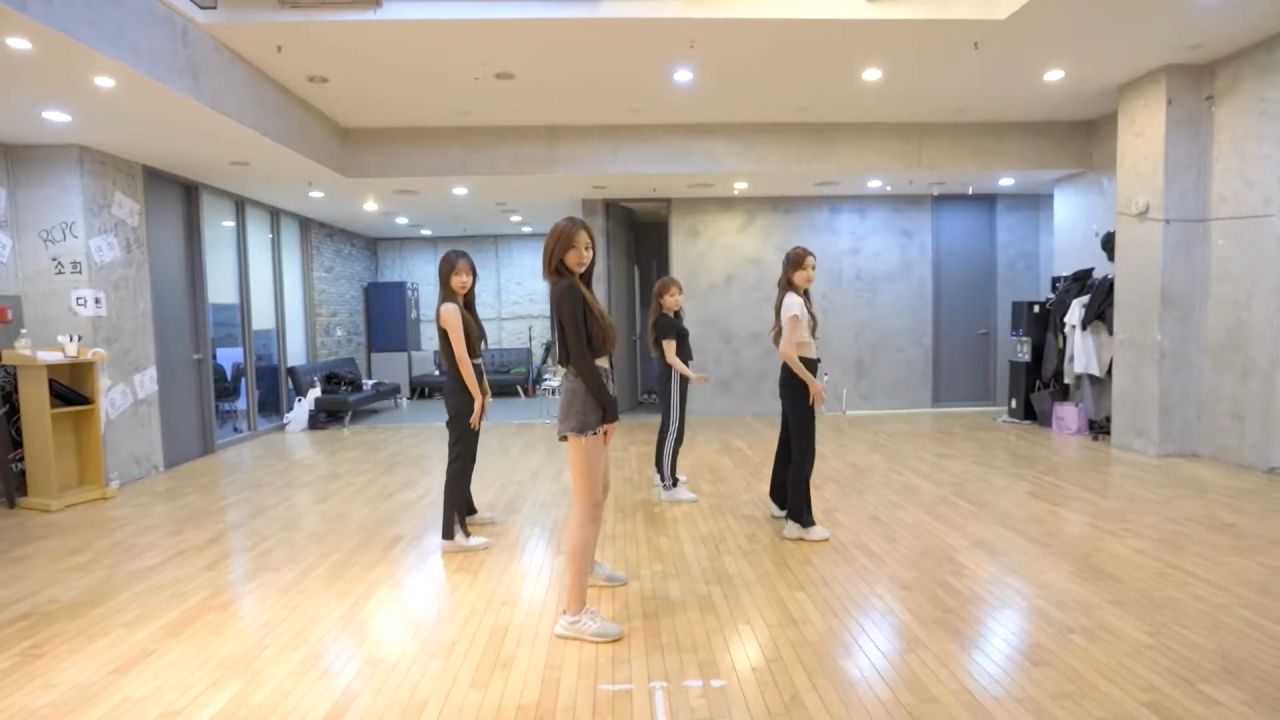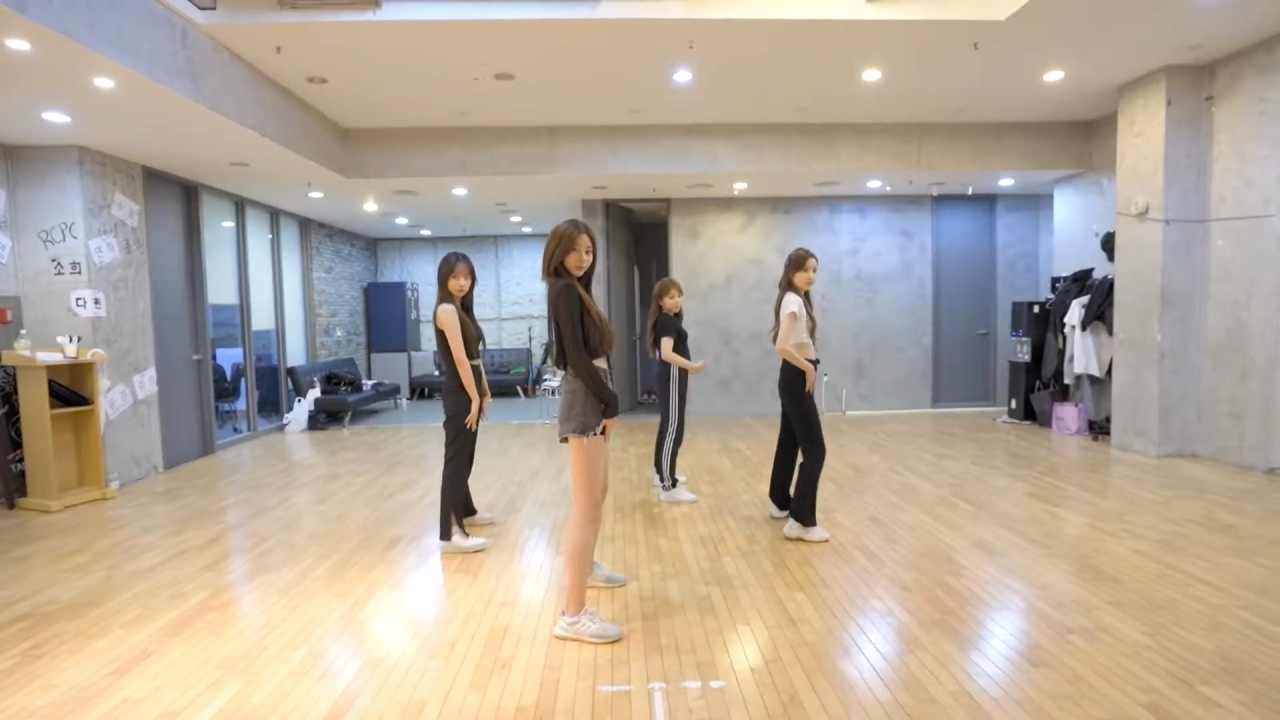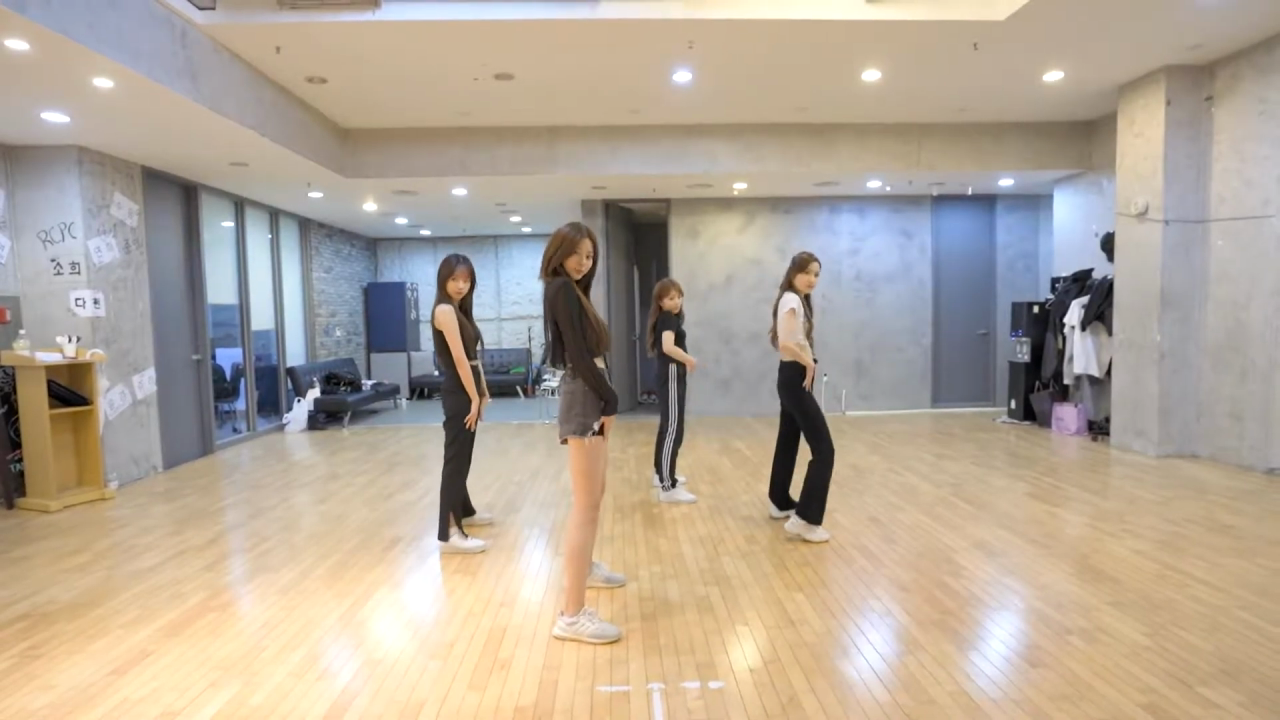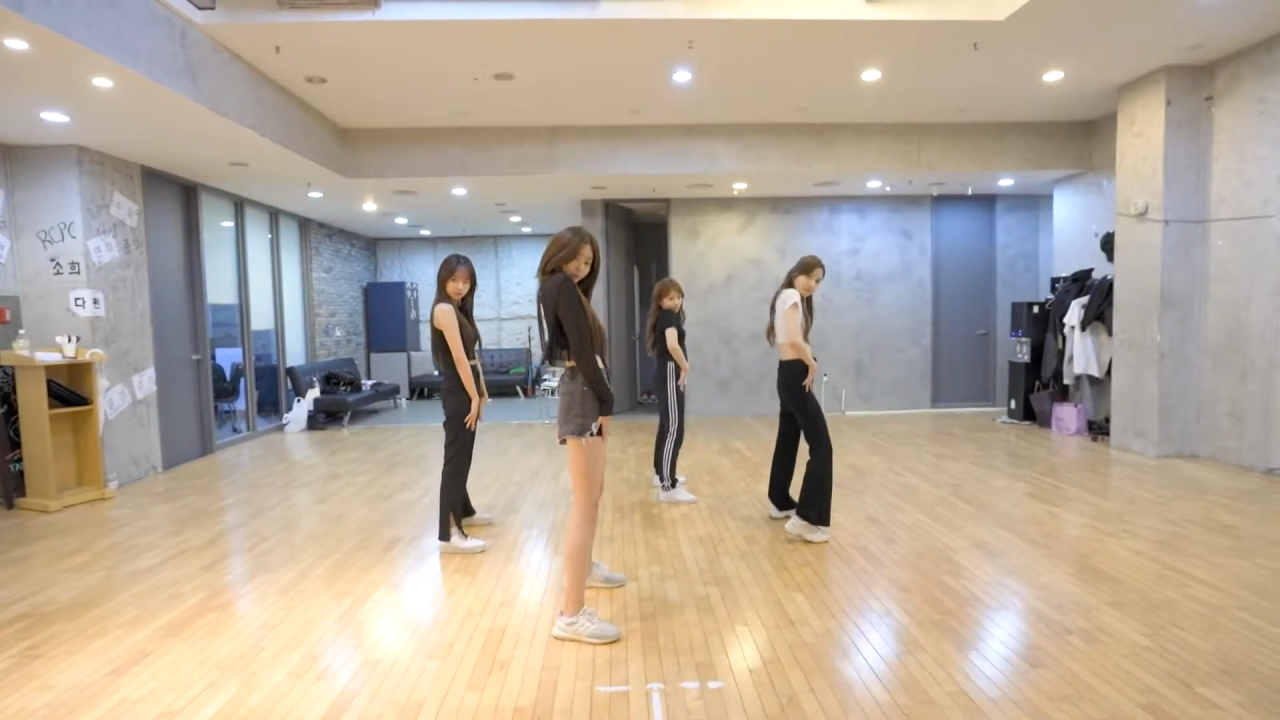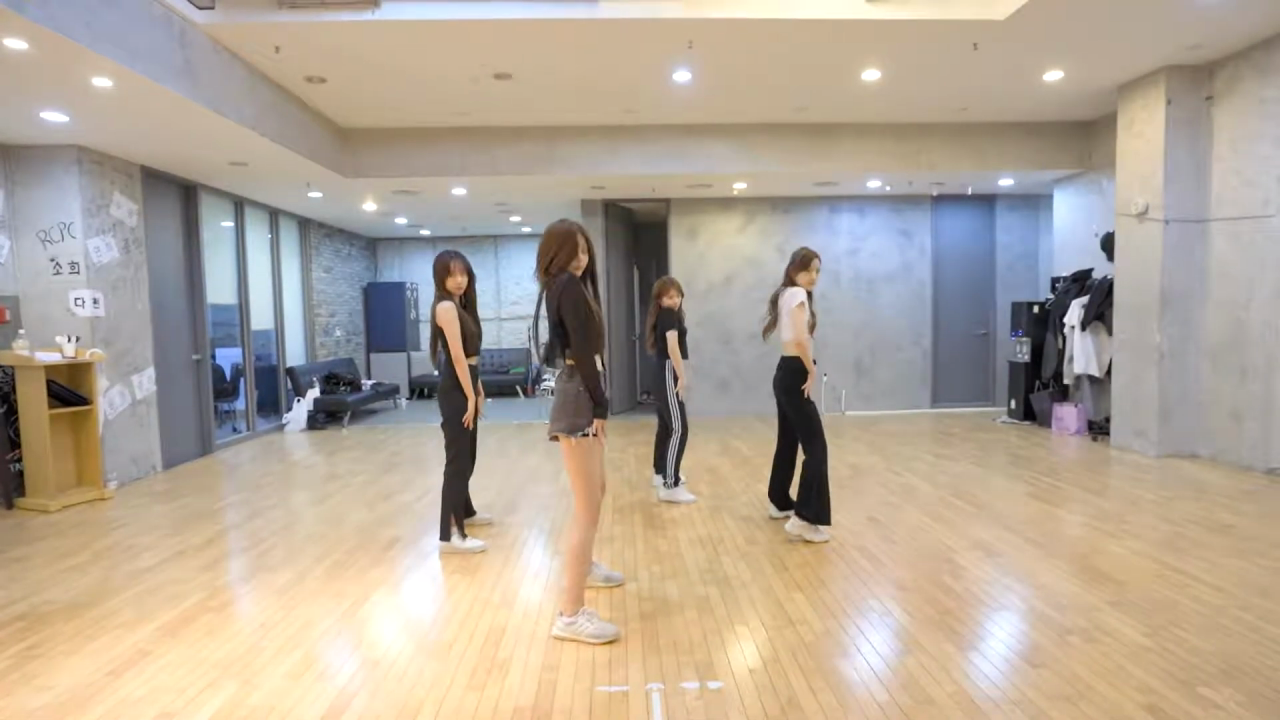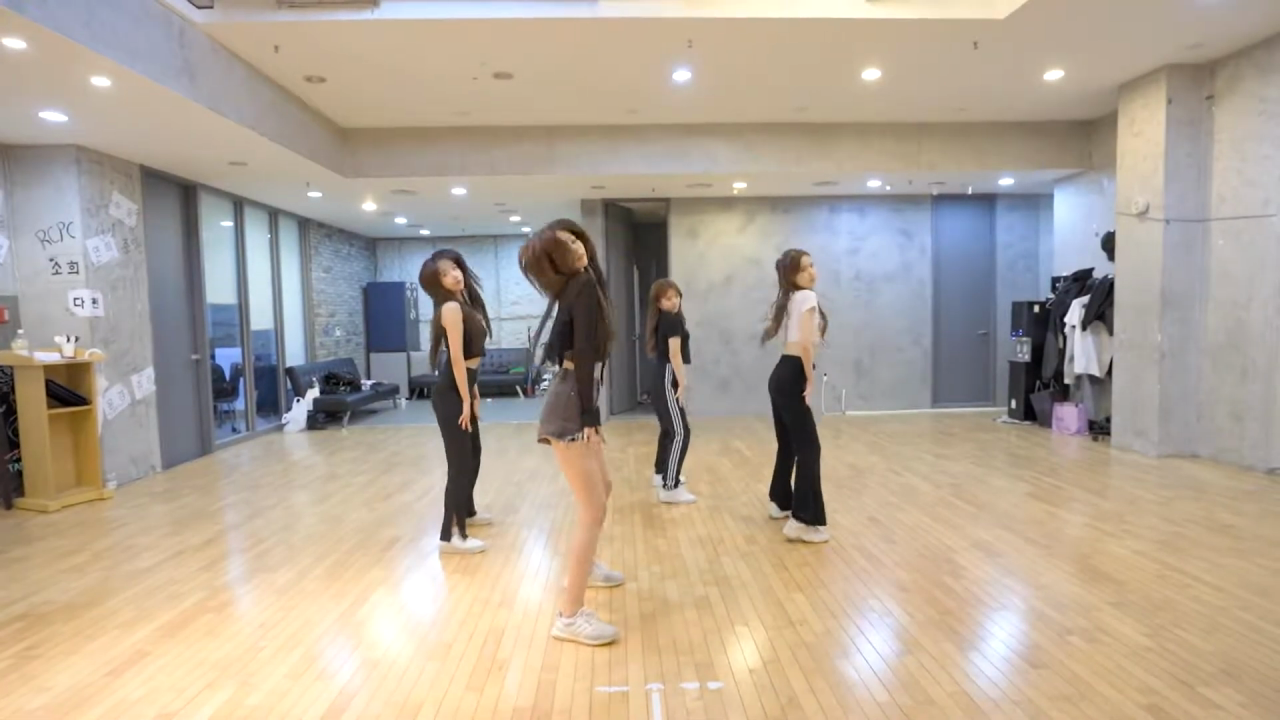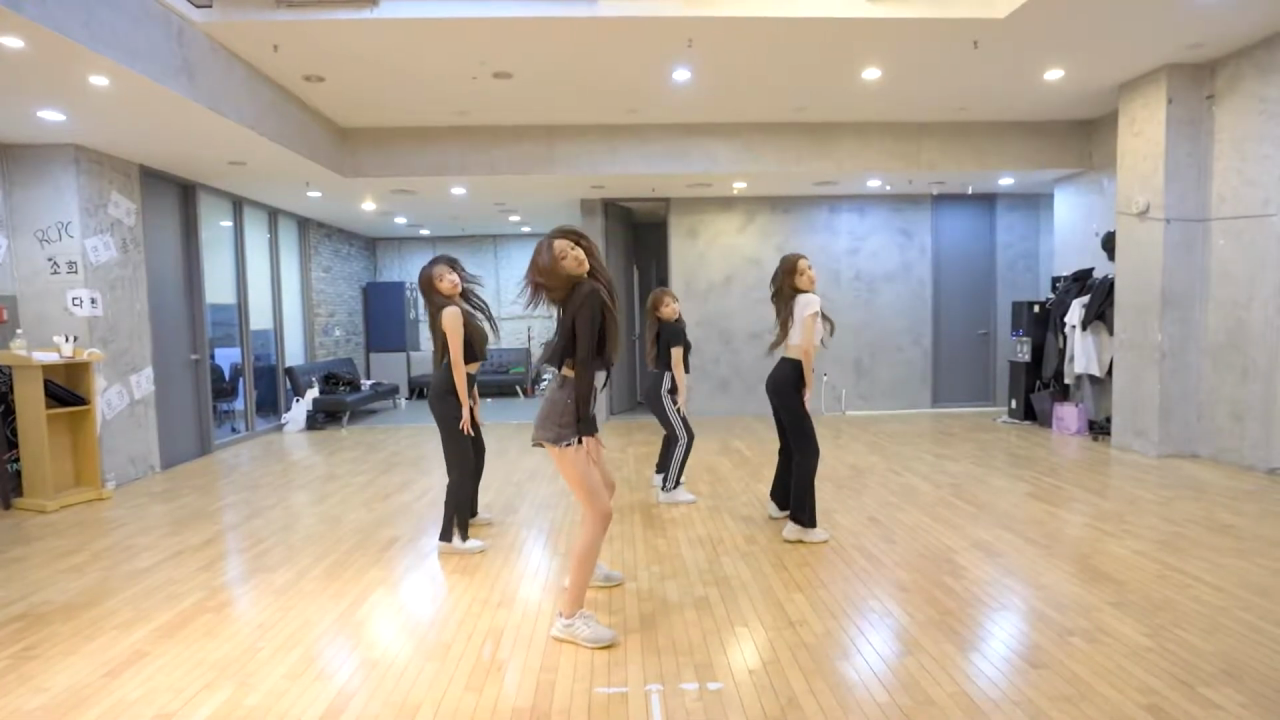
dt=0.1s
person 1, frame 1
left shoulder: (576, 288)
right shoulder: (566, 290)
right elbow: (580, 357)
left wrist: (606, 406)
right wrist: (609, 408)
left hip: (591, 397)
right hip: (584, 401)
left knee: (599, 491)
right knee: (587, 504)
left ankle: (587, 566)
right ankle: (574, 614)
person 1, frame 2
left shoulder: (574, 288)
right shoulder: (564, 289)
right elbow: (577, 356)
left wrist: (606, 402)
right wrist: (611, 403)
left hip: (591, 398)
right hip: (584, 401)
left knee: (598, 493)
right knee: (586, 506)
left ankle: (585, 567)
right ankle: (572, 615)
person 1, frame 3
left shoulder: (572, 289)
right shoulder: (561, 288)
right elbow: (577, 354)
left wrist: (605, 399)
right wrist: (610, 400)
left hip: (590, 397)
right hip: (583, 401)
left knee: (595, 493)
right knee: (585, 506)
left ankle: (585, 567)
right ankle: (572, 615)
person 1, frame 4
left shoulder: (565, 289)
right shoulder: (560, 286)
right elbow: (582, 350)
left wrist: (601, 400)
right wrist: (606, 401)
left hip: (585, 395)
right hip: (583, 398)
left knee: (593, 492)
right knee: (585, 506)
left ankle: (583, 568)
right ankle: (571, 615)
person 1, frame 5
left shoulder: (569, 283)
right shoulder: (567, 283)
right elbow: (582, 349)
left wrist: (597, 403)
right wrist: (600, 404)
left hip: (582, 394)
right hip: (577, 398)
left knee: (597, 490)
right knee: (586, 506)
left ankle: (583, 567)
right ankle: (570, 615)
person 1, frame 6
left shoulder: (579, 285)
right shoulder: (583, 283)
right elbow: (583, 353)
left wrist: (589, 416)
right wrist: (590, 417)
left hip: (573, 402)
right hip: (569, 408)
left knee: (601, 488)
right knee: (593, 507)
left ankle: (584, 567)
right ankle: (569, 616)
person 1, frame 7
left shoulder: (582, 292)
right shoulder: (589, 292)
right elbow: (584, 362)
left wrist: (587, 423)
right wrist: (587, 426)
left hip: (571, 408)
right hip: (564, 414)
left knee: (606, 487)
right knee: (598, 511)
left ankle: (584, 568)
right ankle: (569, 617)
person 2, frame 1
left shoulder: (464, 307)
right shoulder: (449, 308)
right elbow: (461, 357)
left wrist: (485, 390)
right wrist: (477, 397)
left hip: (470, 387)
right hip: (461, 390)
left knee: (467, 455)
right knee: (460, 459)
left ankle: (467, 510)
right ankle: (452, 533)
person 2, frame 2
left shoulder: (462, 308)
right shoulder: (446, 309)
right elbow: (459, 357)
left wrist: (484, 391)
right wrist: (474, 398)
left hip: (470, 389)
right hip: (459, 391)
left knee: (465, 456)
right knee: (456, 459)
left ankle: (465, 510)
right ankle: (450, 534)
person 2, frame 3
left shoulder: (460, 310)
right shoulder: (444, 309)
right elbow: (459, 358)
left wrist: (483, 392)
right wrist: (474, 398)
left hip: (468, 389)
right hip: (458, 392)
left knee: (463, 456)
right knee: (455, 459)
left ankle: (464, 511)
right ankle: (449, 534)
person 2, frame 4
left shoulder: (459, 309)
right shoulder: (443, 309)
right elbow: (458, 357)
left wrist: (482, 391)
right wrist: (474, 398)
left hip: (468, 387)
right hip: (458, 390)
left knee: (463, 455)
right knee: (456, 459)
left ankle: (464, 511)
right ankle: (450, 535)
person 2, frame 5
left shoulder: (462, 305)
right shoulder: (446, 306)
right elbow: (457, 355)
left wrist: (478, 391)
right wrist: (470, 396)
left hip: (466, 387)
right hip: (455, 390)
left knee: (467, 455)
right knee: (458, 459)
left ankle: (465, 511)
right ankle: (450, 535)
person 2, frame 6
left shoulder: (465, 304)
right shoulder: (451, 307)
right elbow: (457, 357)
left wrist: (474, 396)
right wrist: (466, 401)
left hip: (462, 387)
right hip: (450, 392)
left knee: (472, 453)
right knee: (461, 460)
left ankle: (466, 512)
right ankle: (451, 536)
person 2, frame 7
left shoulder: (463, 308)
right shoulder: (451, 311)
right elbow: (456, 362)
left wrist: (474, 401)
right wrist: (465, 405)
left hip: (461, 391)
right hip: (447, 394)
left knee: (476, 454)
right knee: (462, 462)
left ankle: (468, 512)
right ankle: (451, 536)
person 3, frame 1
left shoulder: (795, 299)
right shoulder: (795, 301)
right elbow: (787, 351)
left wrist: (808, 380)
right wrist: (812, 382)
left hip: (795, 378)
right hip: (798, 379)
left knee: (789, 442)
right knee: (803, 449)
left ankle: (781, 501)
right ankle: (798, 521)
person 3, frame 2
left shoulder: (797, 300)
right shoulder: (793, 301)
right elbow: (782, 347)
left wrist: (806, 368)
right wrist: (809, 368)
left hip: (793, 379)
right hip: (797, 380)
left knee: (790, 442)
right knee: (814, 450)
left ankle: (781, 502)
right ankle: (800, 521)
person 3, frame 3
left shoulder: (797, 300)
right shoulder: (791, 299)
right elbow: (784, 343)
left wrist: (806, 363)
right wrist: (810, 364)
left hip: (793, 378)
right hip: (795, 379)
left knee: (788, 441)
right knee: (823, 449)
left ankle: (780, 502)
right ankle: (805, 519)
person 3, frame 4
left shoulder: (787, 298)
right shoulder: (790, 296)
right elbow: (794, 340)
left wrist: (807, 364)
right wrist: (812, 366)
left hip: (789, 375)
right hip: (797, 376)
left knee: (788, 442)
right knee: (821, 447)
left ankle: (780, 502)
right ankle: (807, 519)
person 3, frame 5
left shoulder: (787, 295)
right shoulder: (797, 293)
right elbow: (799, 340)
left wrist: (806, 369)
right wrist: (812, 371)
left hip: (786, 374)
right hip: (794, 376)
left knee: (788, 441)
right knee: (815, 446)
left ankle: (780, 502)
right ankle: (805, 519)
person 3, frame 6
left shoulder: (789, 299)
right shoulder: (807, 297)
right elbow: (805, 344)
left wrist: (804, 379)
right wrist: (810, 380)
left hip: (781, 376)
right hip: (791, 377)
left knee: (789, 443)
right knee: (808, 447)
left ankle: (780, 502)
right ankle: (803, 522)
person 3, frame 7
left shoulder: (789, 303)
right shoulder: (810, 300)
right elbow: (806, 348)
left wrist: (804, 383)
right wrist: (809, 385)
left hip: (779, 378)
right hip: (789, 380)
left knee: (791, 444)
right knee: (807, 450)
left ankle: (780, 502)
right ankle: (799, 523)
person 4, frame 1
left shoulder: (669, 320)
right shoulder: (667, 322)
right elbow: (670, 356)
left wrist: (687, 375)
right wrist: (691, 374)
left hip: (672, 377)
right hip: (673, 378)
left knee: (668, 427)
right knee: (674, 430)
left ankle: (662, 473)
right ankle: (669, 487)
person 4, frame 2
left shoulder: (668, 320)
right shoulder: (668, 321)
right elbow: (666, 354)
left wrist: (687, 365)
right wrist: (690, 366)
left hip: (671, 377)
right hip: (673, 378)
left knee: (667, 428)
right knee: (674, 431)
left ankle: (662, 473)
right ankle: (669, 488)
person 4, frame 3
left shoulder: (669, 318)
right shoulder: (667, 319)
right elbow: (668, 347)
left wrist: (684, 361)
right wrist: (689, 360)
left hip: (671, 376)
right hip: (672, 377)
left knee: (667, 428)
right knee: (674, 431)
left ankle: (661, 474)
right ankle: (668, 488)
person 4, frame 4
left shoulder: (664, 318)
right shoulder: (668, 316)
right elbow: (672, 344)
left wrist: (680, 368)
right wrist: (684, 367)
left hip: (665, 375)
right hip: (670, 375)
left knee: (667, 427)
right knee: (674, 431)
left ankle: (661, 473)
right ankle: (668, 487)
person 4, frame 5
left shoulder: (664, 316)
right shoulder: (669, 315)
right elbow: (672, 347)
left wrist: (679, 374)
right wrist: (682, 376)
left hip: (666, 374)
right hip: (669, 375)
left knee: (666, 426)
right knee: (679, 429)
left ankle: (661, 473)
right ankle: (670, 486)
person 4, frame 6
left shoulder: (663, 320)
right shoulder: (673, 320)
right elbow: (675, 355)
left wrist: (678, 382)
right wrist: (682, 384)
left hip: (661, 379)
right hip: (666, 381)
left knee: (670, 428)
right knee: (680, 432)
left ankle: (661, 473)
right ankle: (669, 488)
person 4, frame 7
left shoulder: (663, 329)
right shoulder: (675, 329)
right elbow: (677, 364)
left wrist: (679, 391)
right wrist: (683, 394)
left hip: (657, 387)
right hip: (663, 389)
left knee: (674, 431)
right knee: (684, 436)
left ankle: (661, 473)
right ankle: (669, 490)
